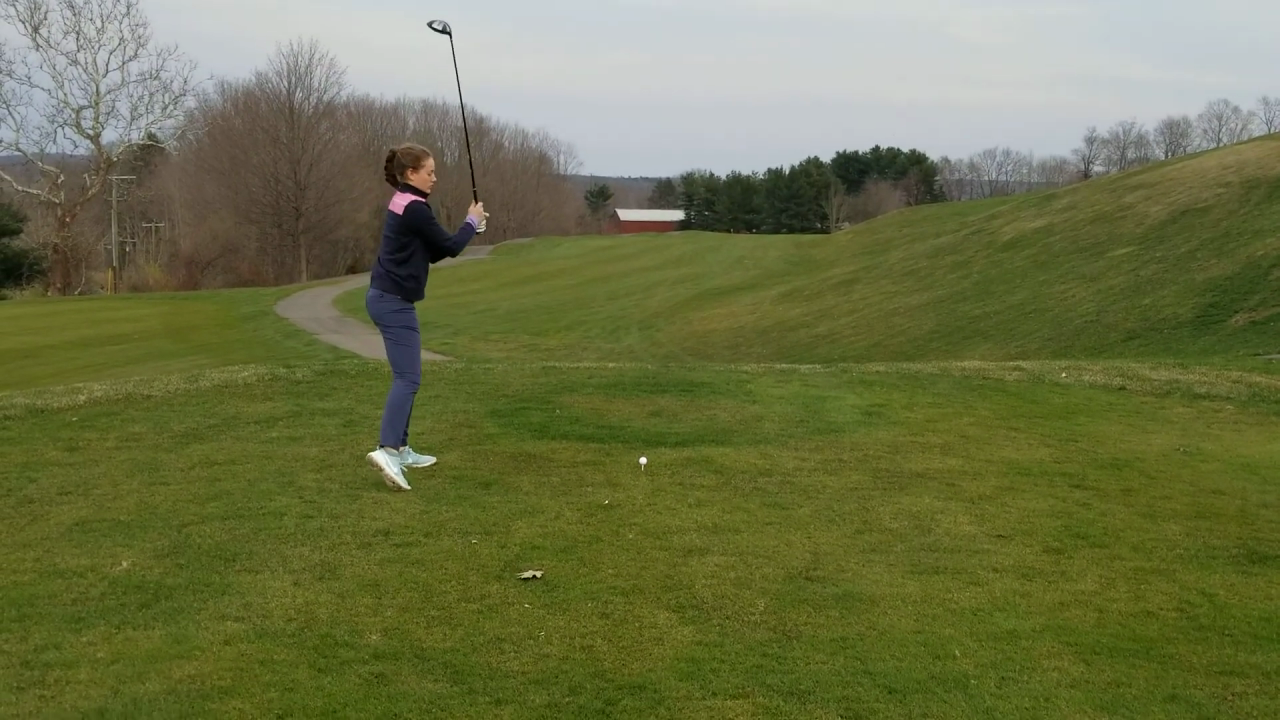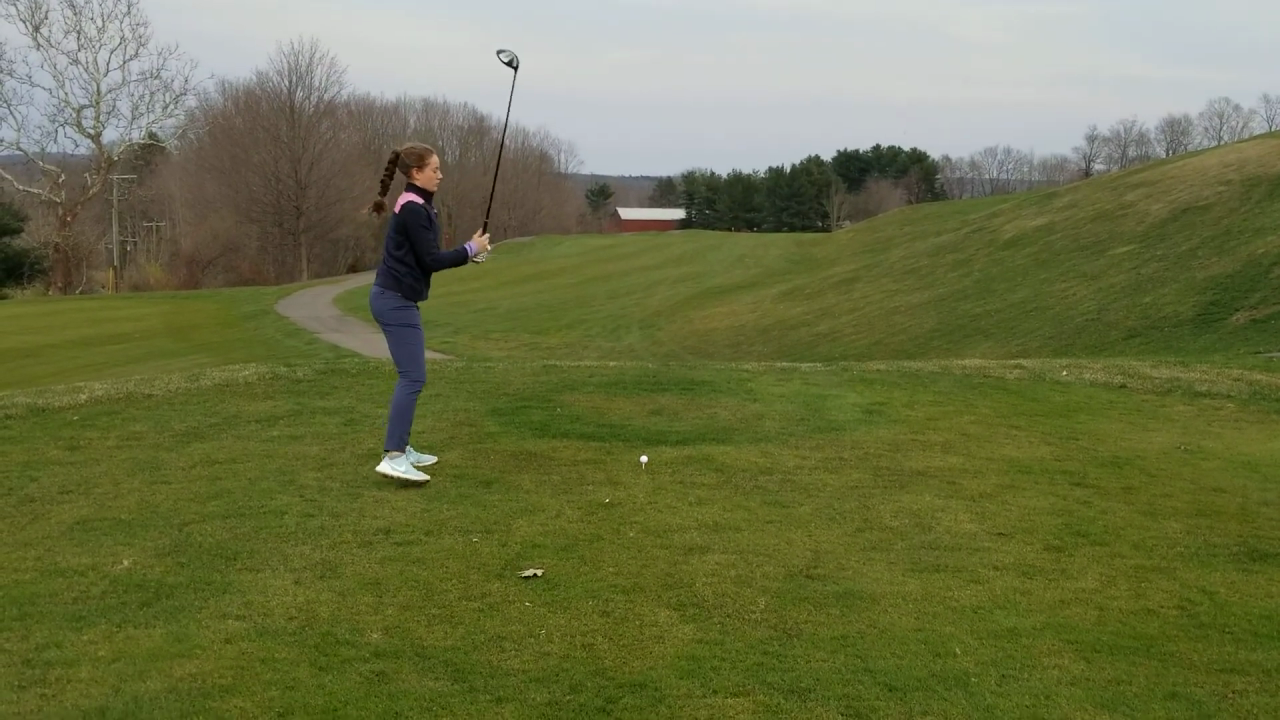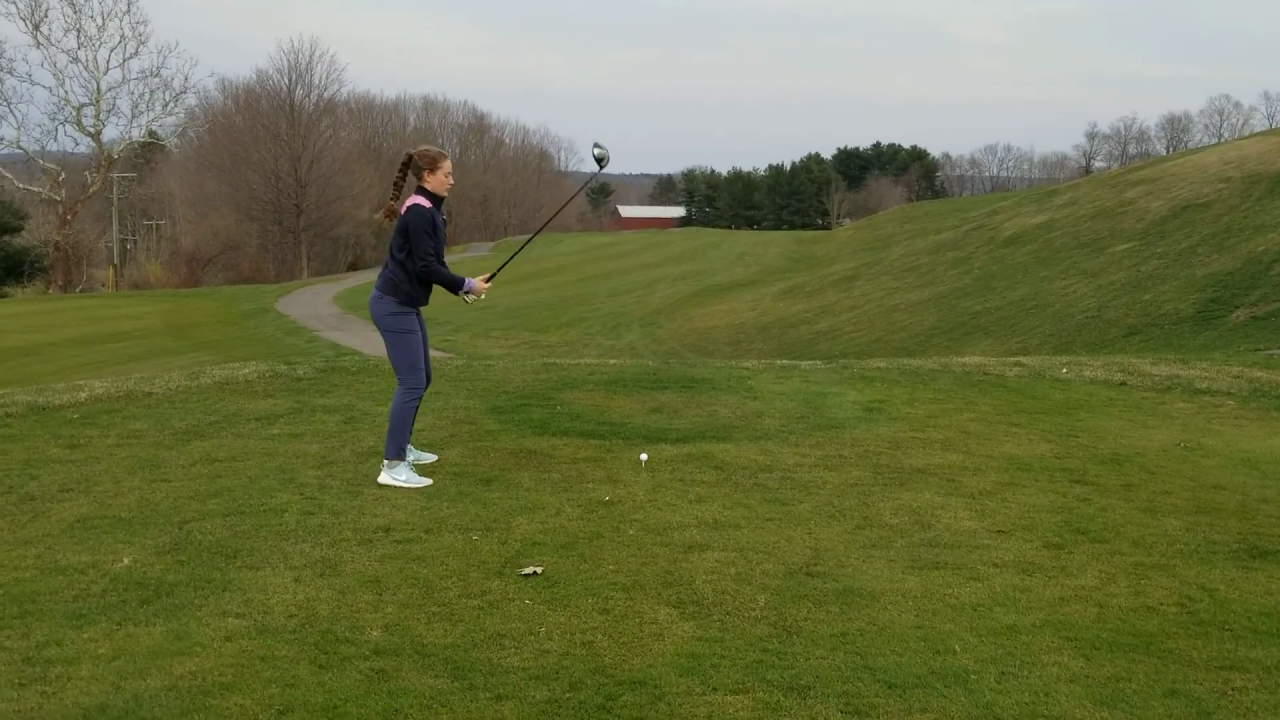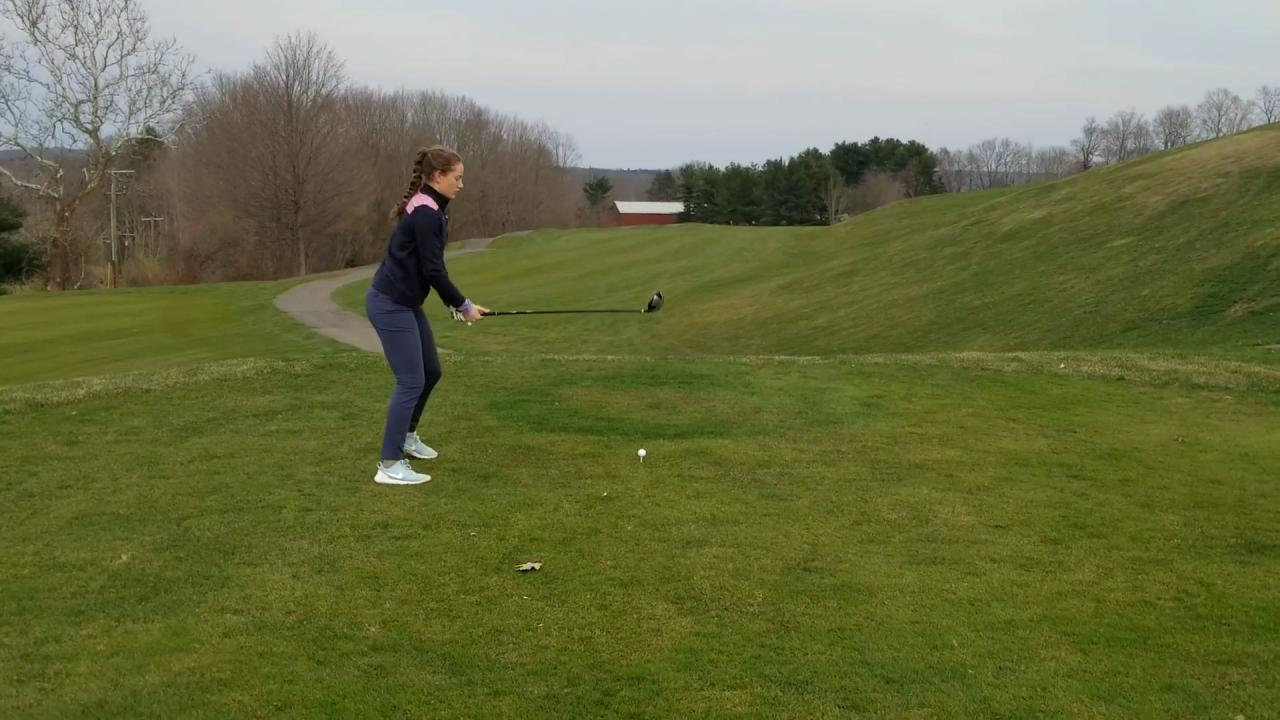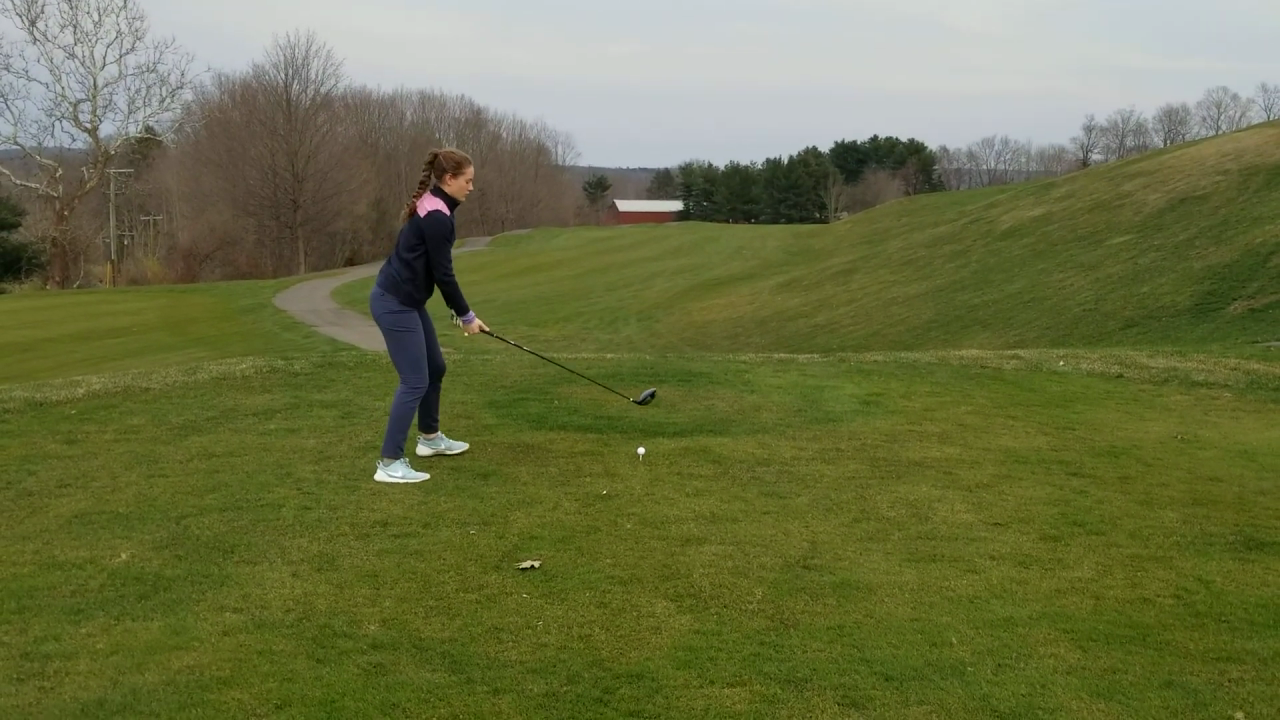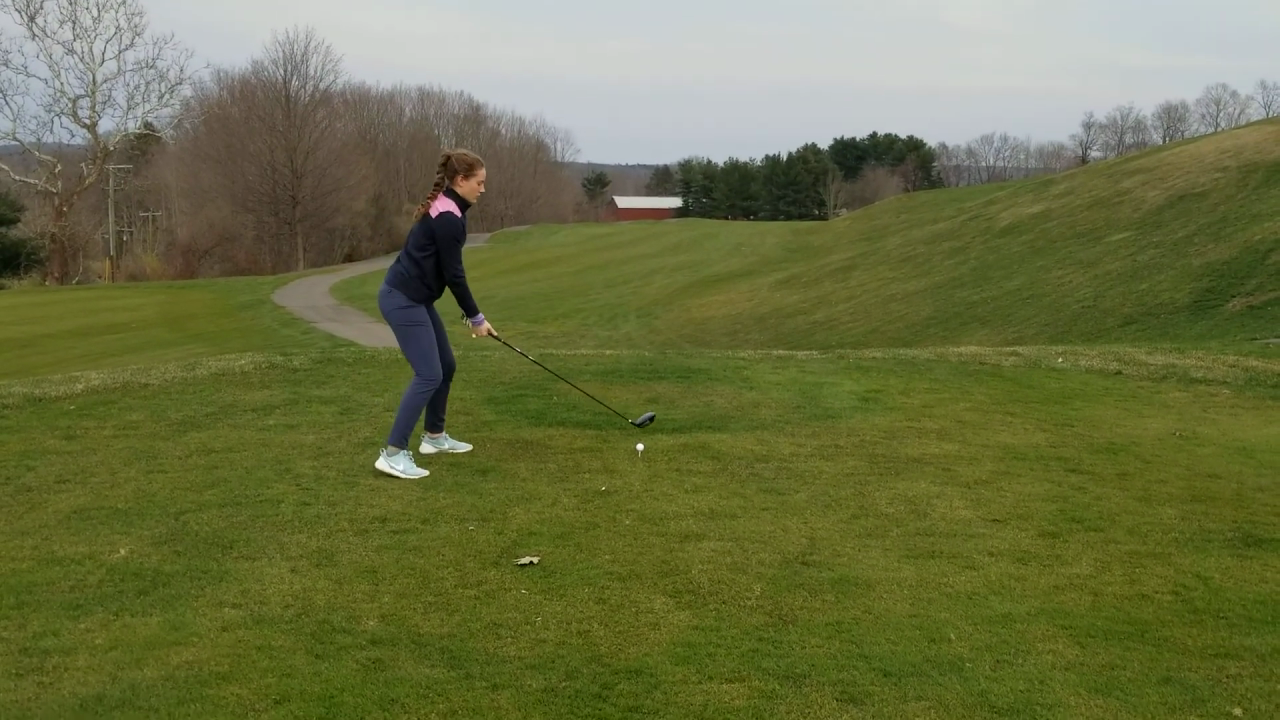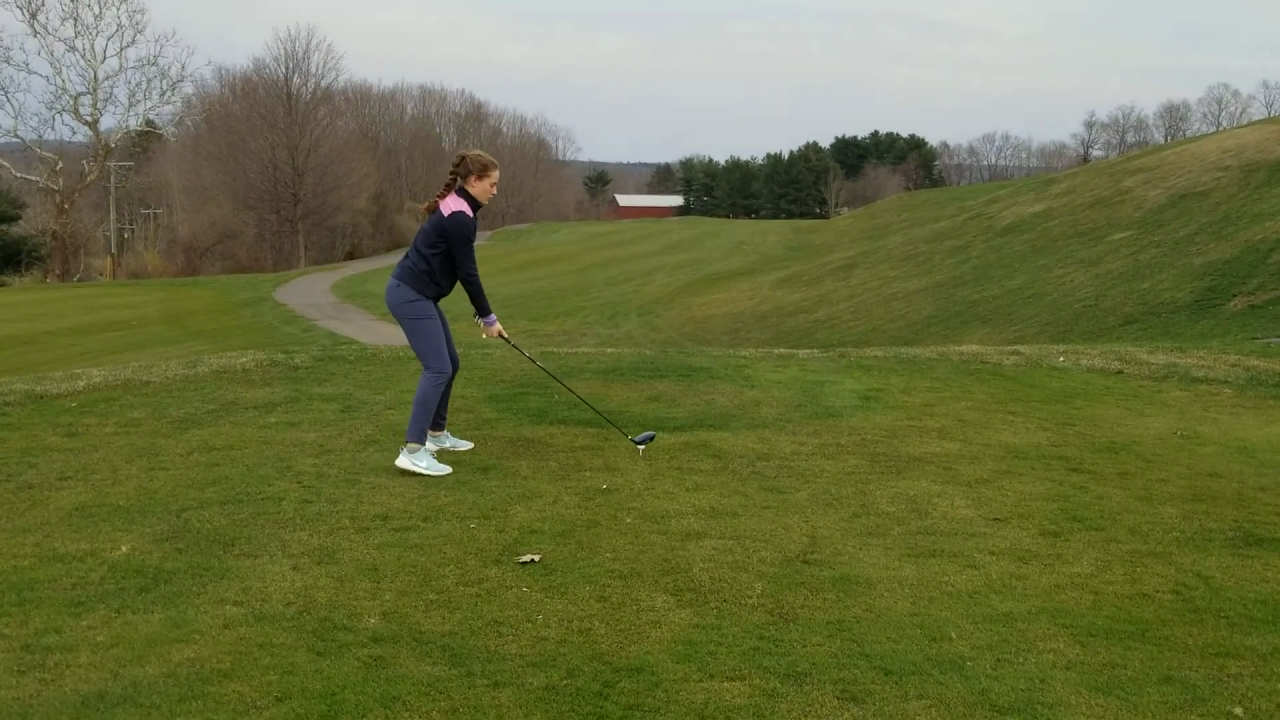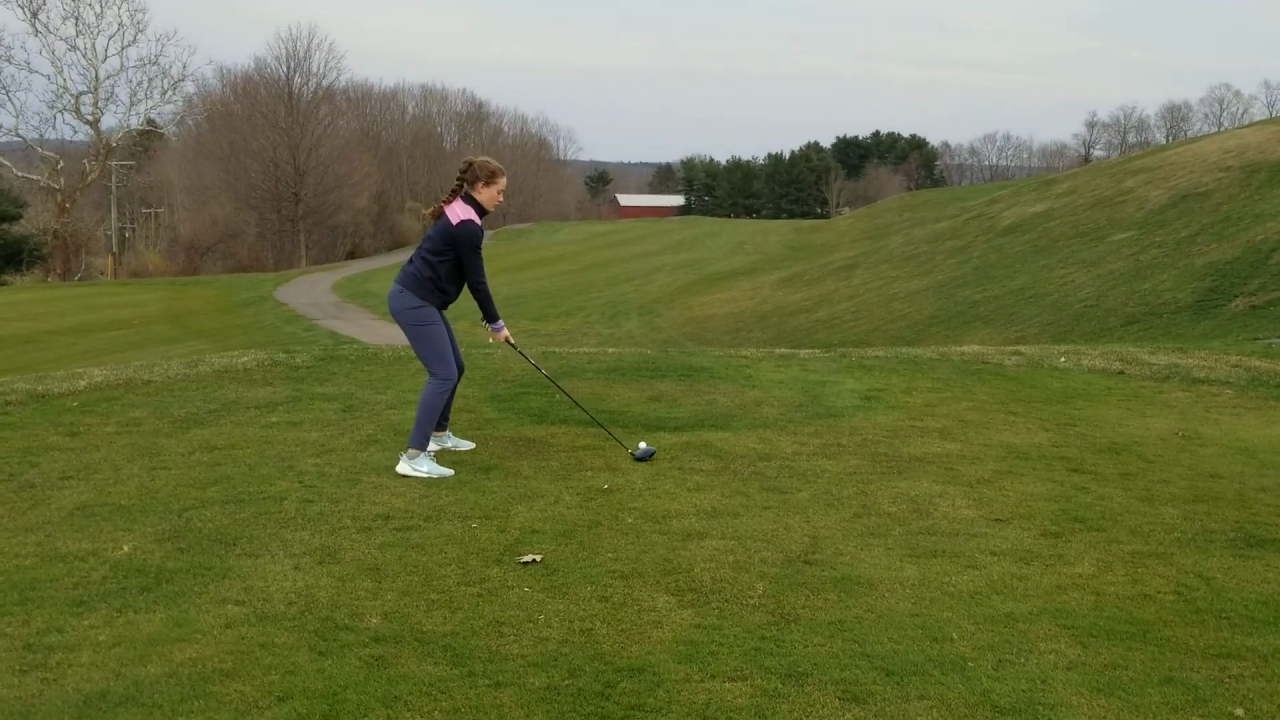
dt=0.2s
person 1, frame 1
left shoulder: (405, 203)
right shoulder: (414, 207)
left elbow: (431, 252)
right elbow: (450, 246)
left wrist: (467, 226)
right wrist: (472, 222)
left hip: (389, 297)
right hip: (393, 301)
left knee: (409, 375)
right knee: (407, 378)
left ankle: (399, 448)
right ankle: (386, 449)
person 1, frame 2
left shoulder: (416, 205)
right shoulder: (413, 208)
left elbow: (428, 257)
right elbow: (431, 260)
left wrist: (467, 250)
right wrist: (470, 250)
left hip: (397, 298)
right hip: (395, 300)
left knee: (412, 375)
right knee: (412, 377)
left ankle: (401, 447)
right ankle: (393, 457)
person 1, frame 3
left shoulder: (429, 210)
right shoulder: (419, 212)
left elbow: (431, 264)
right elbow: (426, 267)
left wrist: (463, 285)
right wrist: (466, 284)
left hip: (404, 304)
right hip: (394, 305)
left knee: (421, 378)
right knee: (412, 382)
left ankle: (401, 446)
right ankle: (393, 466)
person 1, frame 4
left shoulder: (430, 209)
right shoulder: (425, 213)
left elbow: (432, 267)
right elbow: (432, 270)
left wrist: (456, 303)
right wrist: (463, 306)
left hip: (405, 302)
right hip: (390, 303)
left knee: (431, 371)
right knee: (411, 381)
left ankle: (407, 435)
right ankle: (389, 465)
person 1, frame 5
left shoulder: (434, 208)
right shoulder: (437, 217)
left elbow: (436, 270)
right elbow: (443, 273)
left wrist: (458, 311)
right wrist: (466, 315)
left hip: (407, 300)
right hip: (395, 303)
left knee: (436, 369)
right knee: (415, 381)
left ankle: (430, 437)
right ankle: (389, 463)
person 1, frame 6
left shoulder: (445, 208)
right shoulder: (448, 218)
left elbow: (447, 270)
right elbow: (454, 274)
left wrist: (470, 313)
right wrist: (476, 318)
left hip: (415, 297)
right hip: (403, 299)
left knee: (446, 367)
right knee: (429, 375)
left ankle: (434, 436)
right ankle: (393, 453)
person 1, frame 7
left shoulder: (454, 206)
right shoulder: (459, 217)
left elbow: (460, 268)
right elbow: (468, 273)
left wrist: (482, 313)
right wrist: (488, 317)
left hip: (417, 292)
right hip: (410, 295)
left knee: (449, 364)
right knee: (438, 368)
left ankle: (436, 434)
right ankle: (413, 449)
person 1, frame 8
left shoulder: (457, 211)
right shoulder: (467, 226)
left elbow: (466, 275)
right elbow: (476, 280)
right wrist: (496, 324)
left hip: (419, 297)
right hip: (413, 301)
left knee: (454, 367)
right knee: (444, 374)
left ankle: (438, 434)
right ankle: (413, 456)
